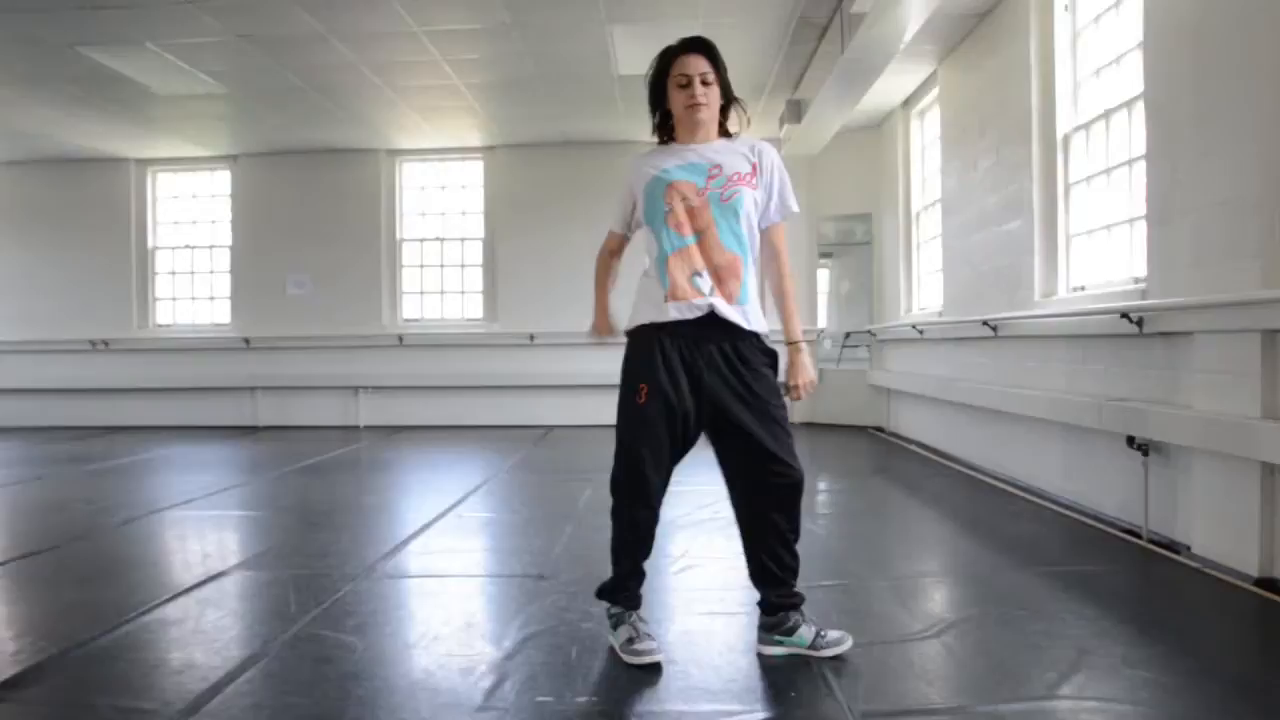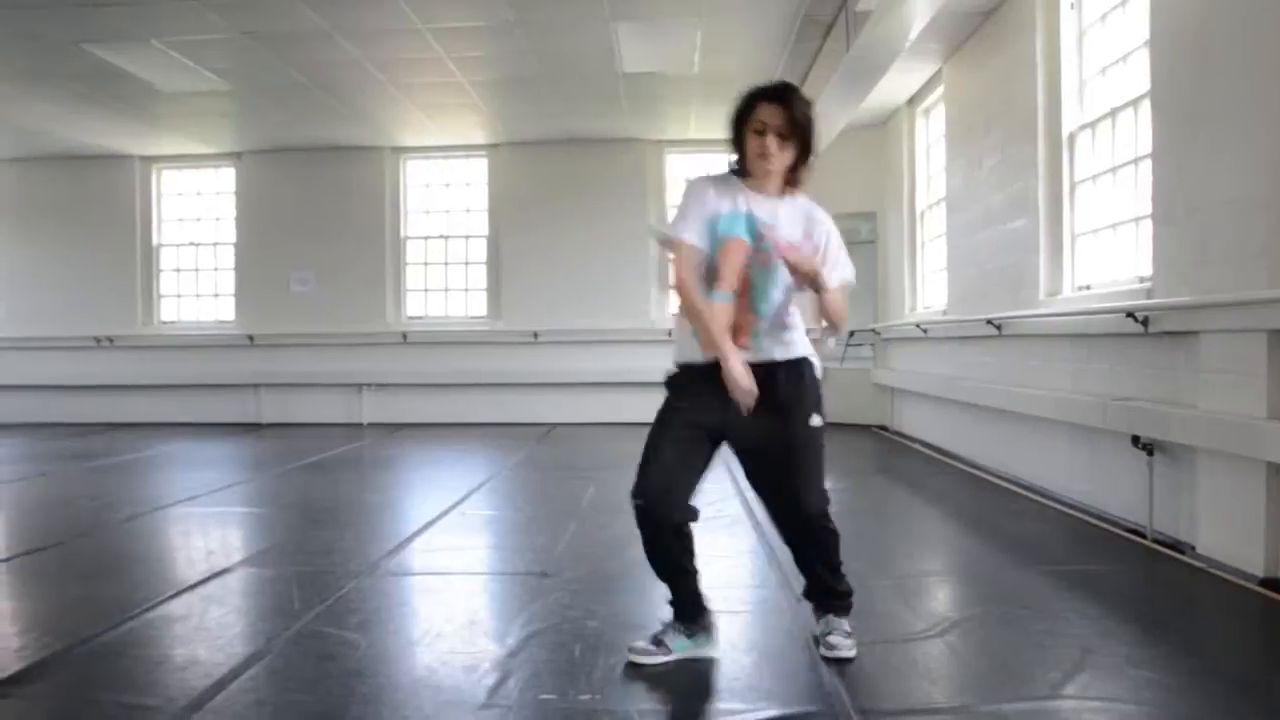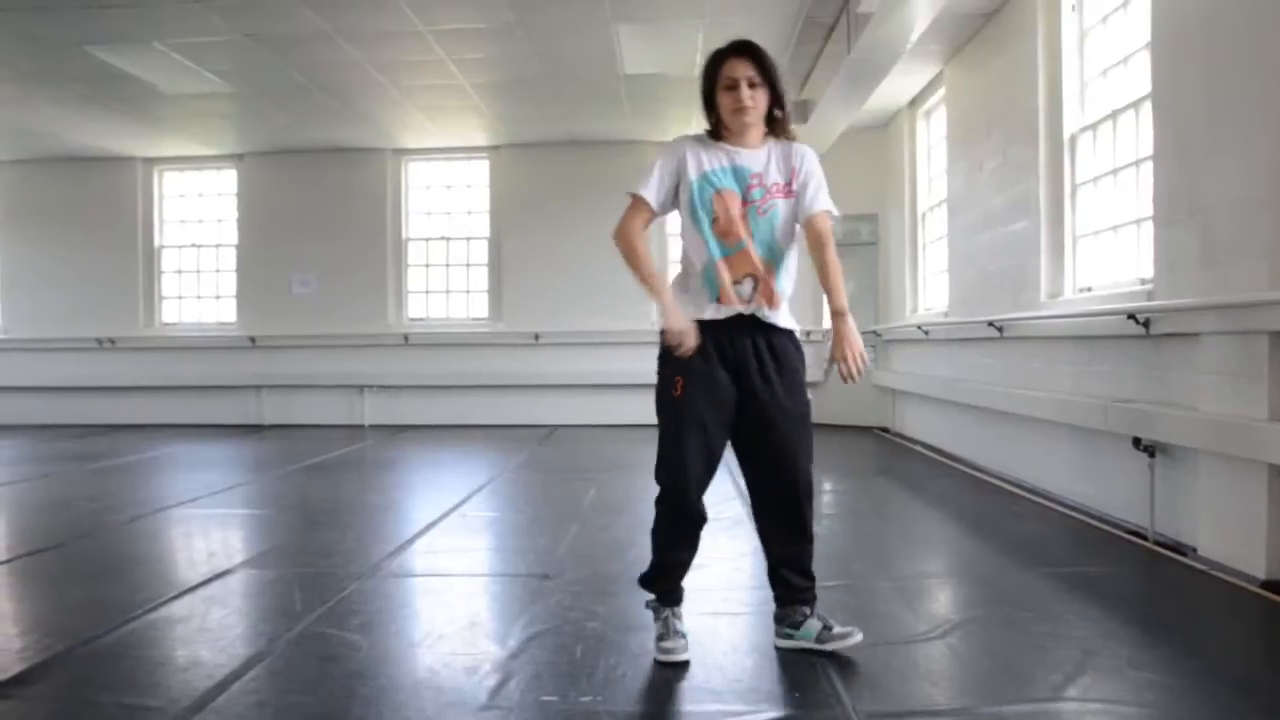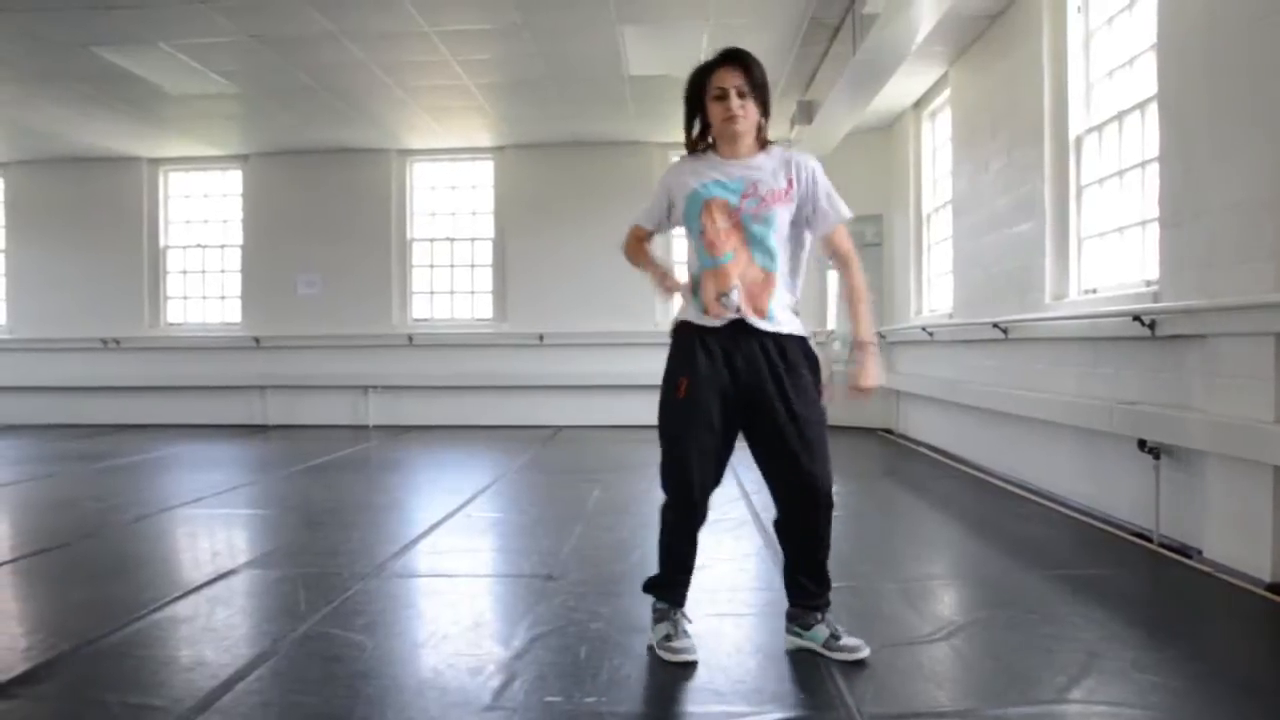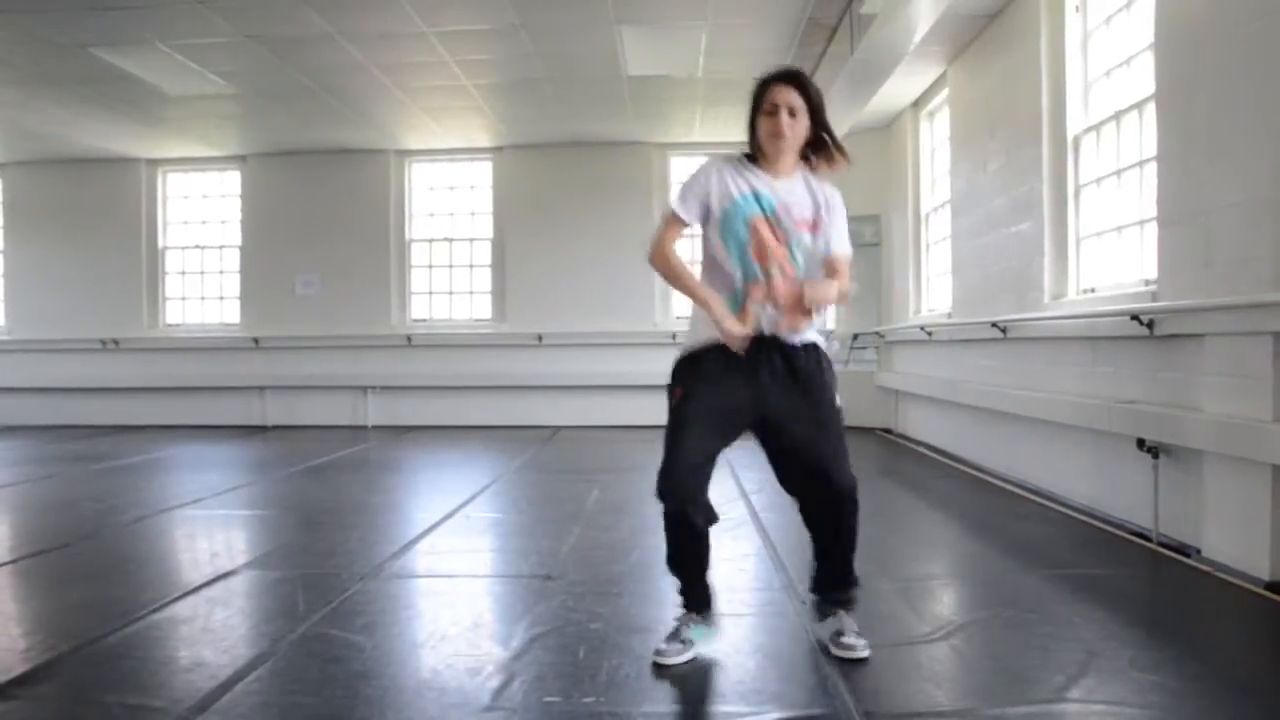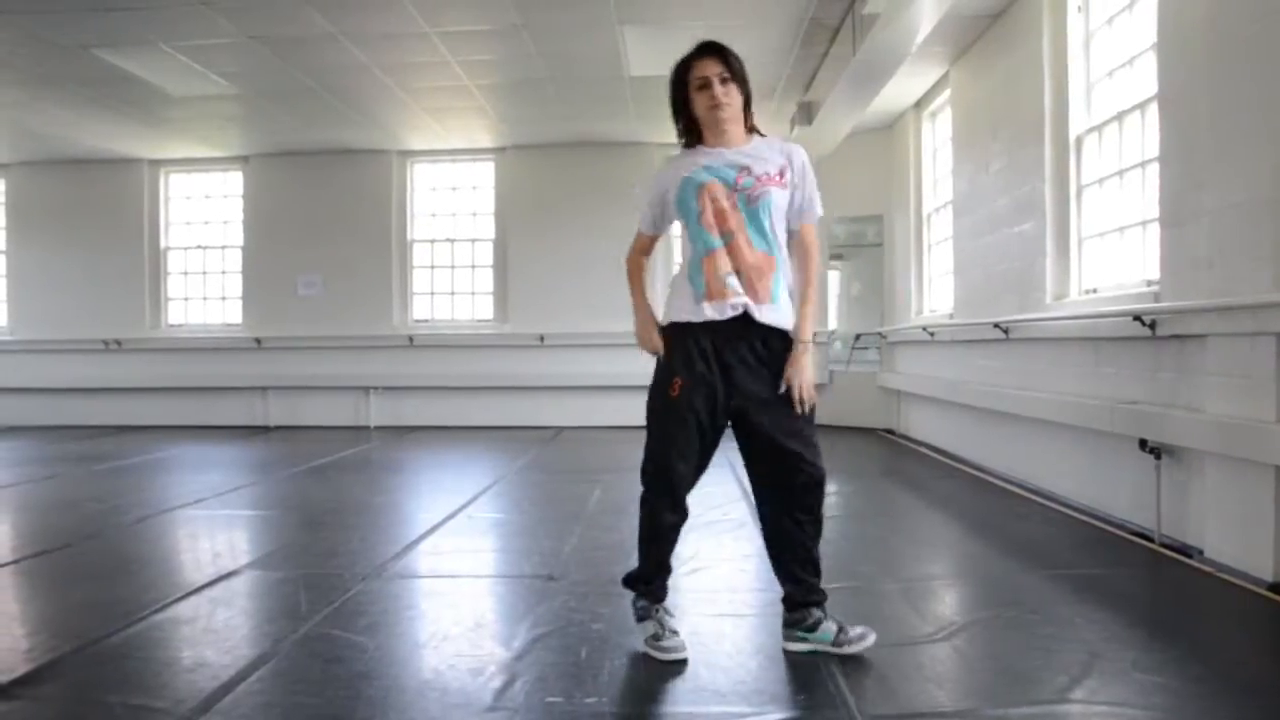
dt=0.4s
person 1, frame 1
left shoulder: (758, 158)
right shoulder: (648, 167)
left elbow: (776, 256)
right elbow: (612, 246)
left wrist: (799, 345)
right wrist: (601, 306)
left hip: (738, 339)
right hip: (661, 341)
left knee: (777, 475)
right knee: (638, 482)
left ankle: (781, 618)
right ankle: (625, 612)
person 1, frame 2
left shoulder: (813, 219)
right shoulder: (705, 193)
left elbow: (836, 319)
right elbow: (683, 281)
left wrist: (820, 283)
right wrist: (727, 358)
left hip: (784, 378)
right hip: (702, 375)
left knee: (805, 508)
right knee: (655, 499)
left ankle: (832, 611)
right ankle: (692, 621)
person 1, frame 3
left shoulder: (797, 158)
right shoulder: (685, 155)
left elbow: (822, 242)
right elbow: (628, 232)
left wrist: (843, 321)
right wrist: (668, 305)
left hip: (771, 337)
right hip: (697, 337)
left knee: (788, 480)
right knee: (682, 478)
left ankle: (794, 612)
right ankle: (666, 607)
person 1, frame 4
left shoulder: (798, 170)
right shoulder: (684, 175)
left elbow: (845, 257)
right elbow: (636, 240)
left wrist: (864, 346)
right wrist: (655, 267)
left hip: (779, 346)
right hip: (702, 345)
left knee: (809, 486)
right knee: (687, 486)
left ankle: (809, 616)
right ankle: (668, 611)
person 1, frame 5
left shoulder: (823, 197)
right shoulder: (717, 175)
left elbow: (839, 278)
right elbow: (661, 248)
left wrist: (824, 292)
right wrist: (712, 304)
left hip: (795, 357)
right hip: (717, 354)
left knee: (833, 487)
right knee: (680, 482)
left ankle: (835, 608)
right ankle: (697, 610)
person 1, frame 6
left shoulder: (789, 161)
right shoulder: (676, 170)
left elbow: (807, 256)
right elbow: (637, 252)
left wrist: (803, 345)
right wrist: (643, 315)
left hip: (772, 337)
right hip: (698, 336)
left knee: (800, 475)
right knee: (667, 478)
left ankle: (803, 611)
right ankle: (649, 604)
